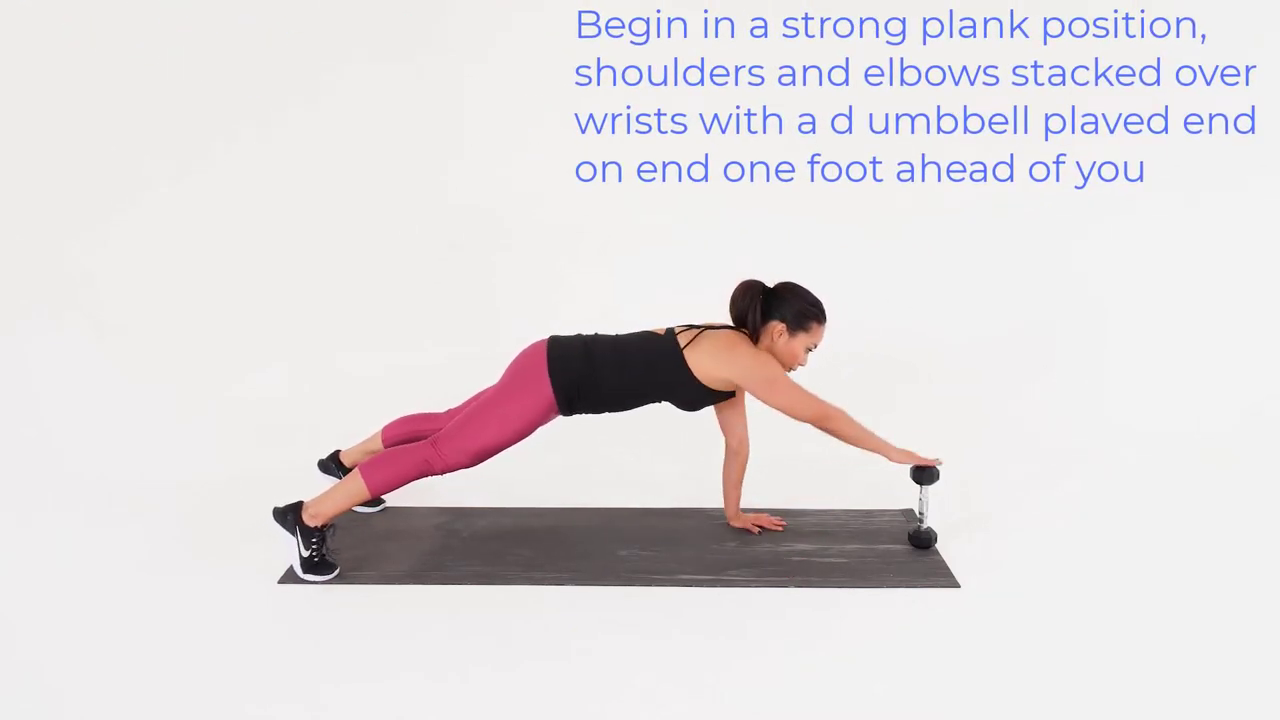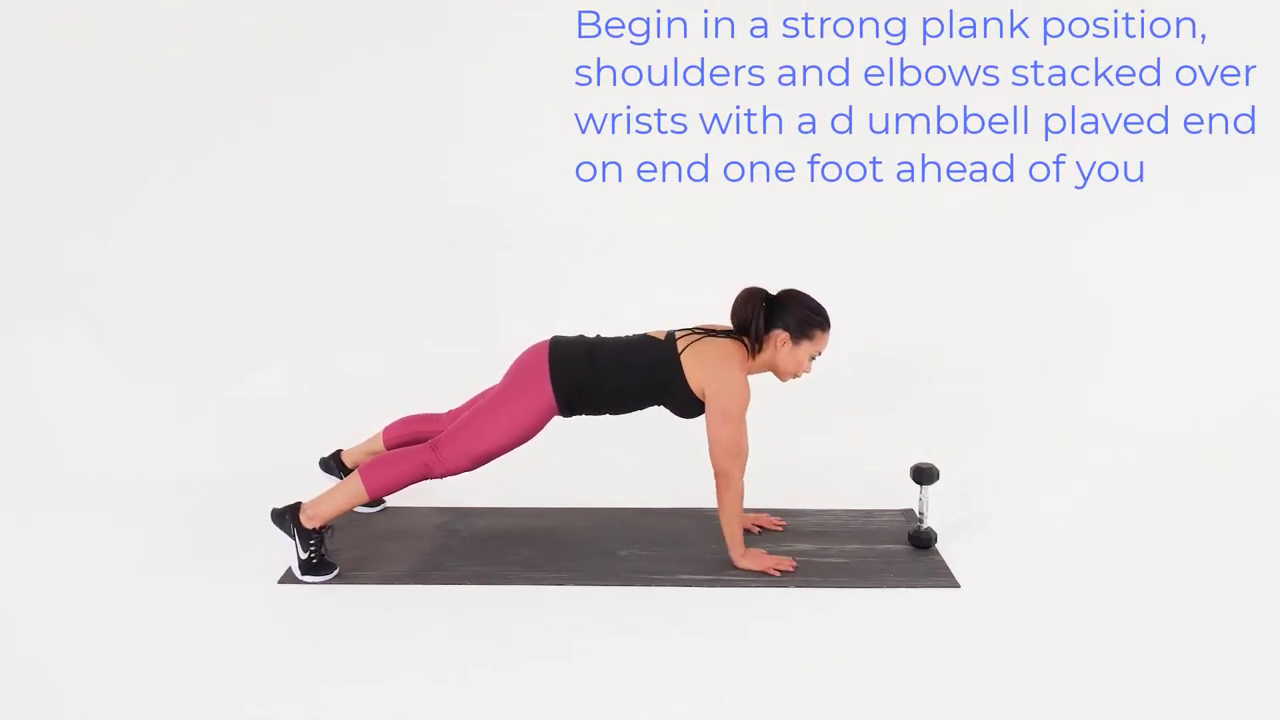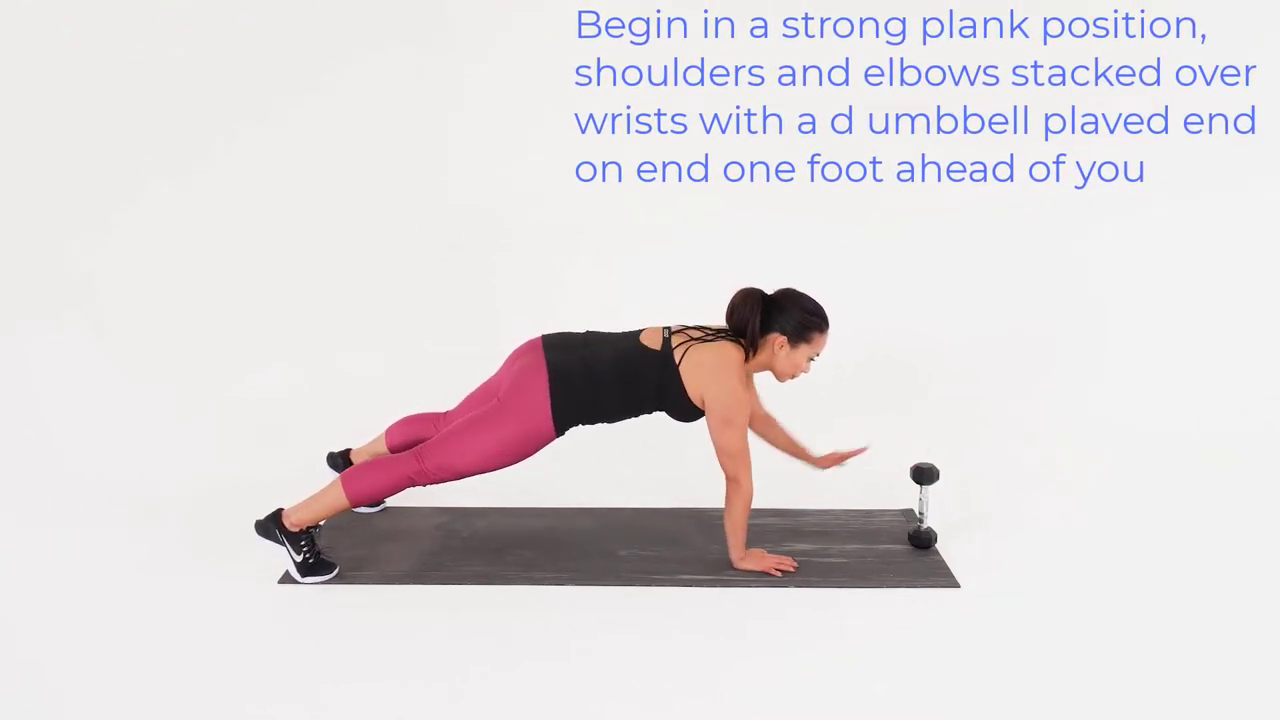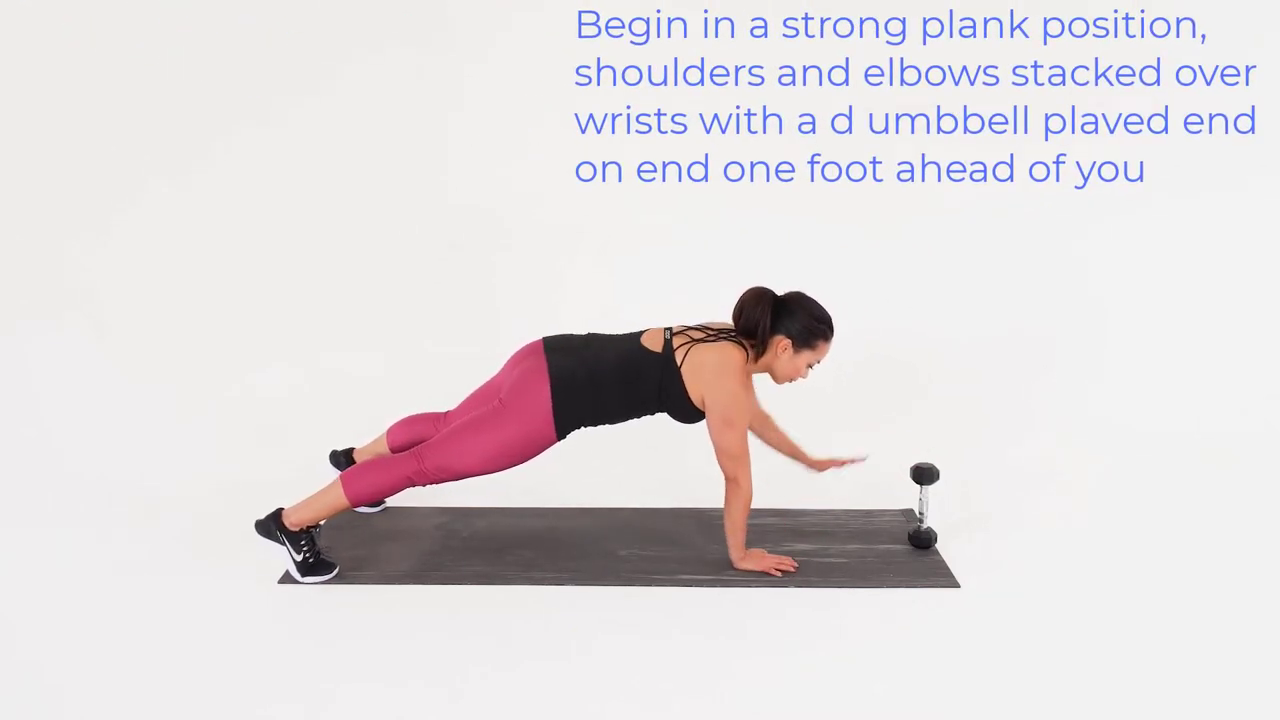
dt=0.5s
person 1, frame 1
left shoulder: (733, 352)
right shoulder: (740, 357)
left elbow: (736, 440)
right elbow: (819, 414)
left wrist: (733, 511)
right wrist: (891, 451)
left hip: (559, 372)
right hip: (552, 376)
left knee: (445, 426)
right knee: (440, 452)
left ankle: (345, 460)
right ankle: (309, 516)
person 1, frame 2
left shoulder: (729, 345)
right shoulder: (730, 371)
left elbow: (733, 448)
right elbow: (728, 470)
left wrist: (735, 511)
right wrist: (739, 552)
left hip: (555, 366)
right hip: (552, 380)
left knee: (449, 425)
right knee: (442, 454)
left ankle: (347, 459)
right ankle: (307, 517)
person 1, frame 3
left shoulder: (726, 345)
right shoulder: (725, 376)
left elbow: (754, 416)
right elbow: (739, 476)
left wrist: (812, 458)
right wrist: (740, 552)
left hip: (545, 361)
right hip: (548, 401)
left knee: (447, 427)
right knee: (430, 462)
left ankle: (353, 459)
right ankle: (291, 523)
person 1, frame 4
left shoulder: (728, 343)
right shoulder: (724, 375)
left elbow: (752, 417)
right elbow: (736, 477)
left wrist: (809, 460)
right wrist: (741, 553)
left hip: (546, 362)
right hip: (548, 401)
left knee: (451, 426)
right knee: (432, 461)
left ankle: (353, 457)
right ankle: (290, 522)
